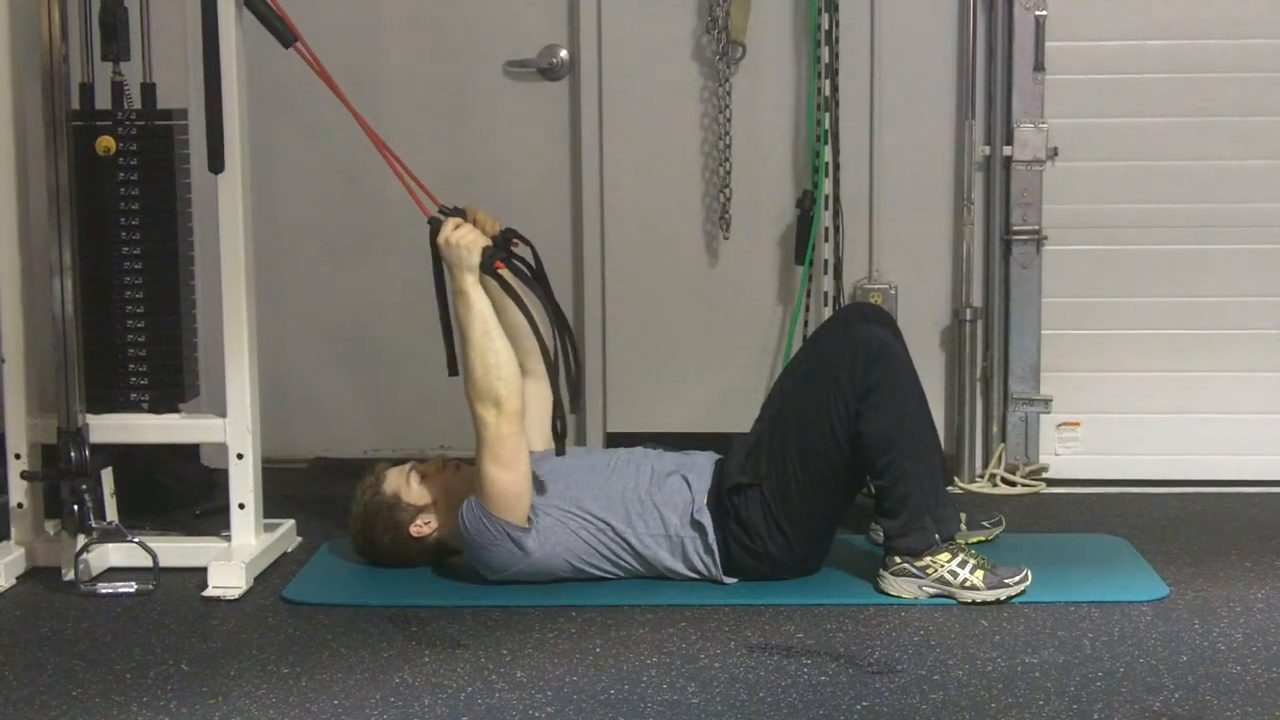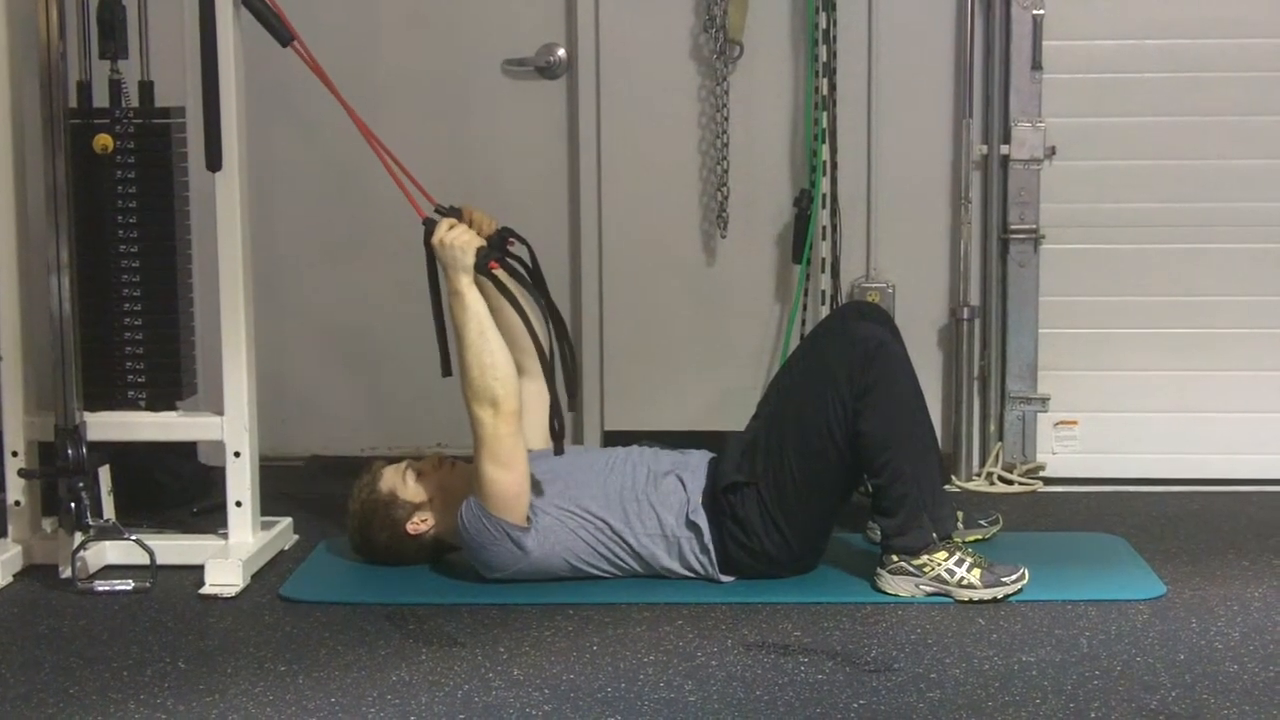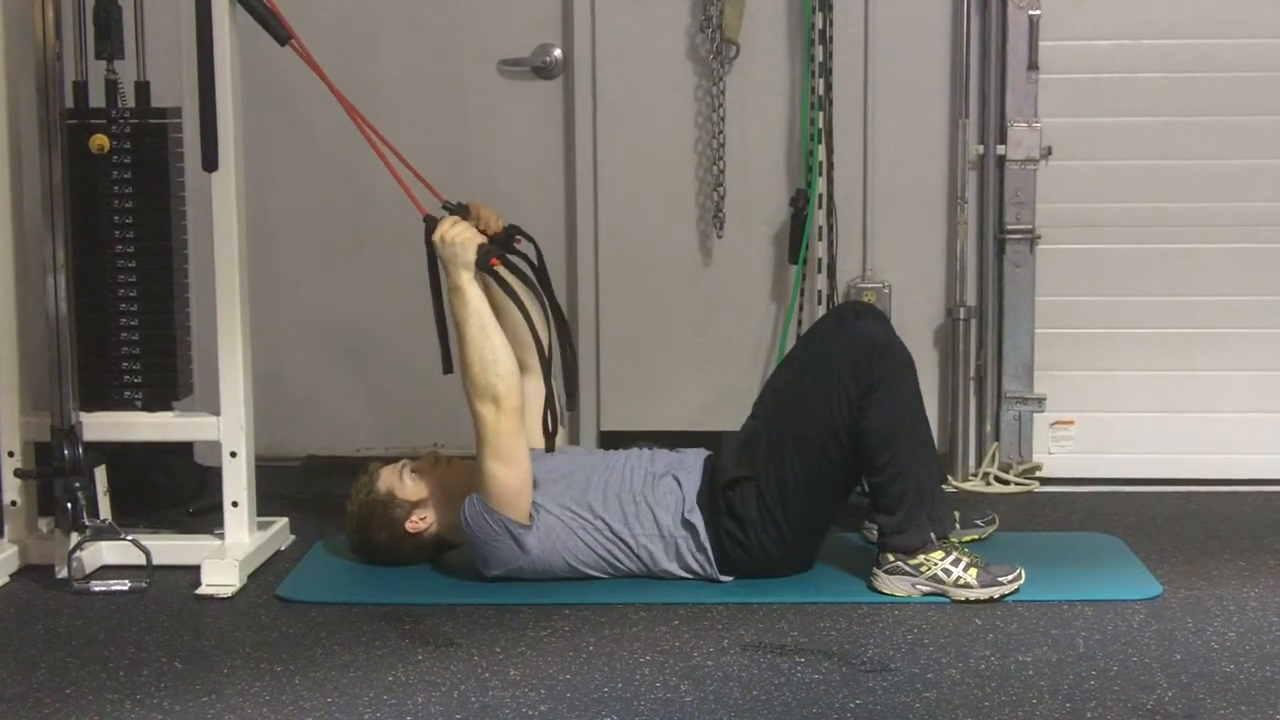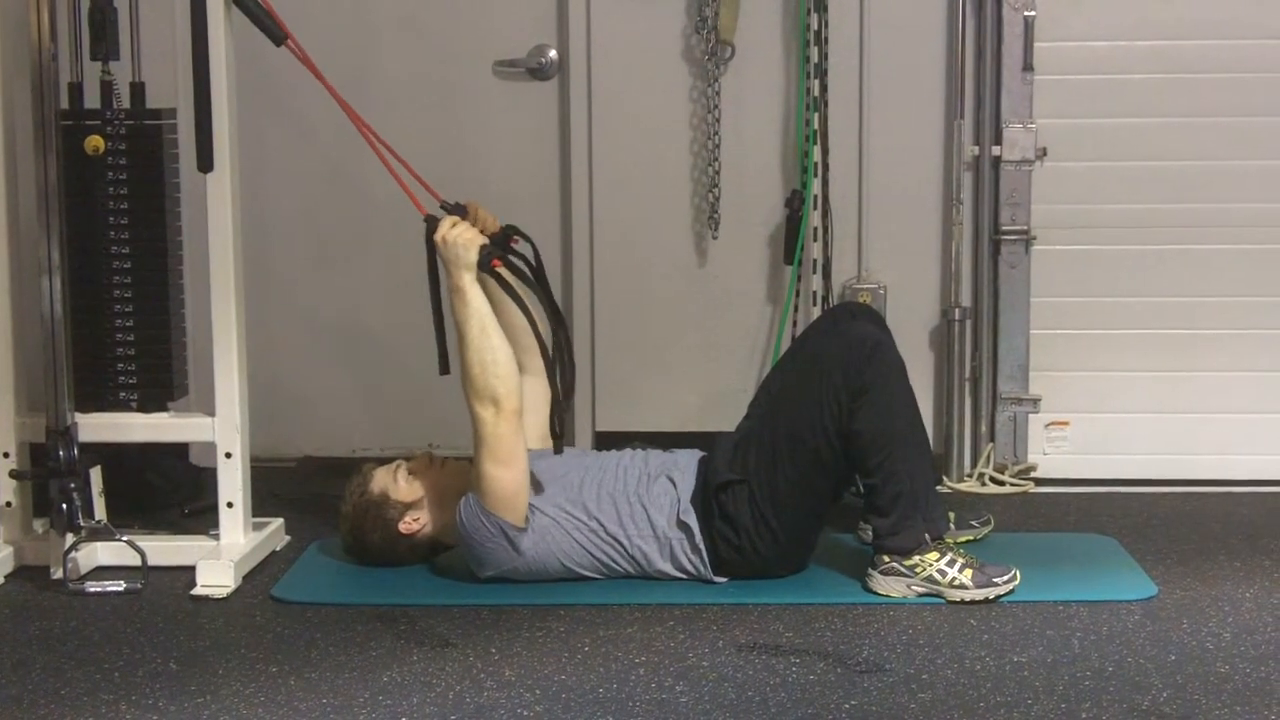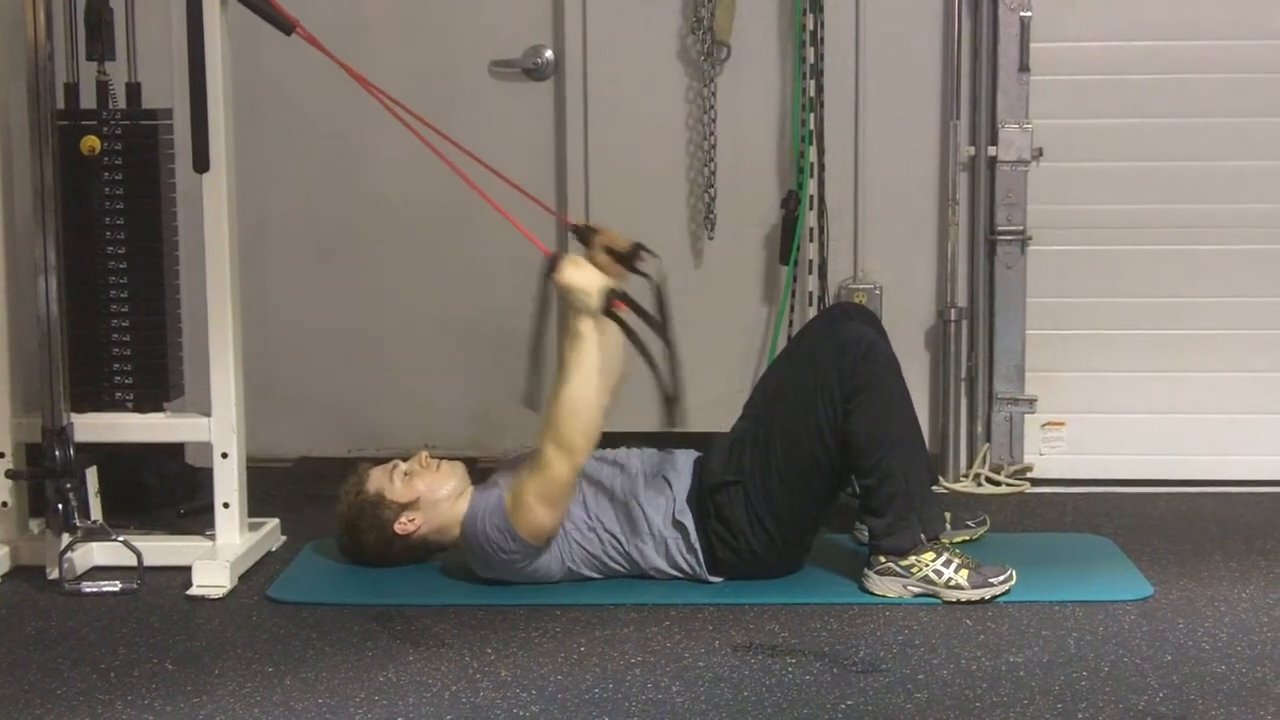
dt=0.5s
person 1, frame 1
left shoulder: (510, 489)
right shoulder: (495, 538)
left elbow: (532, 376)
right elbow: (499, 409)
left wrist: (492, 267)
right wrist: (464, 280)
left hip: (728, 488)
right hip: (751, 530)
left knee: (862, 327)
right knee: (866, 352)
left ankle: (920, 513)
right ankle: (922, 552)
person 1, frame 2
left shoulder: (510, 487)
right shoulder: (492, 537)
left elbow: (528, 373)
right elbow: (494, 409)
left wrist: (489, 266)
right wrist: (459, 281)
left hip: (725, 490)
right hip: (749, 529)
left knee: (860, 327)
right knee: (865, 352)
left ankle: (917, 510)
right ankle: (919, 551)
person 1, frame 3
left shoulder: (511, 486)
right shoulder: (494, 535)
left elbow: (530, 373)
right elbow: (498, 405)
right wrist: (461, 278)
left hip: (721, 485)
right hip: (746, 528)
left knee: (858, 325)
right knee: (871, 353)
left ankle: (913, 512)
right ankle: (915, 551)
person 1, frame 4
left shoulder: (507, 489)
right shoulder: (488, 535)
left elbow: (529, 375)
right elbow: (497, 409)
left wrist: (491, 264)
right wrist: (462, 276)
left hip: (715, 489)
right hip: (739, 530)
left knee: (852, 326)
right knee: (858, 354)
left ankle: (913, 512)
right ankle: (910, 553)
person 1, frame 5
left shoulder: (501, 498)
right shoulder: (495, 536)
left elbow: (589, 398)
right elbow: (566, 452)
left wrist: (597, 303)
right wrist: (583, 316)
left hip: (712, 487)
right hip: (735, 528)
left knee: (846, 325)
right knee: (853, 353)
left ankle: (908, 518)
right ankle: (906, 554)
